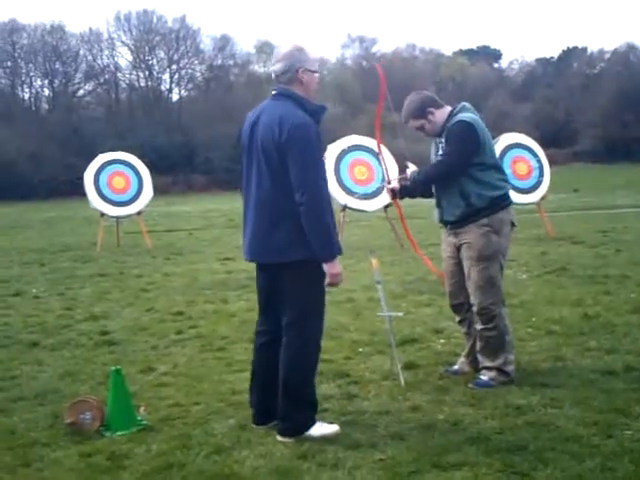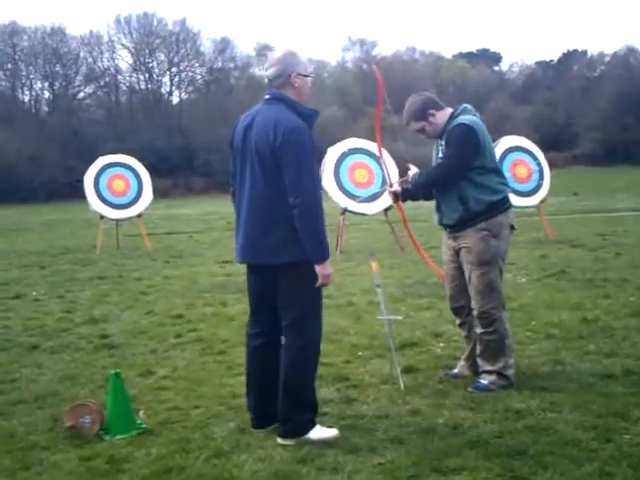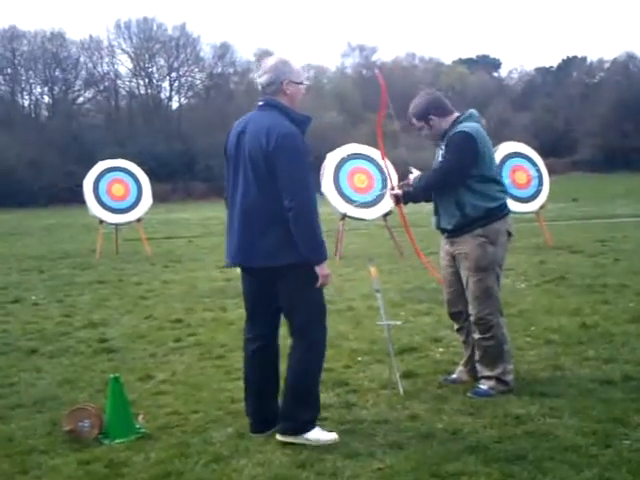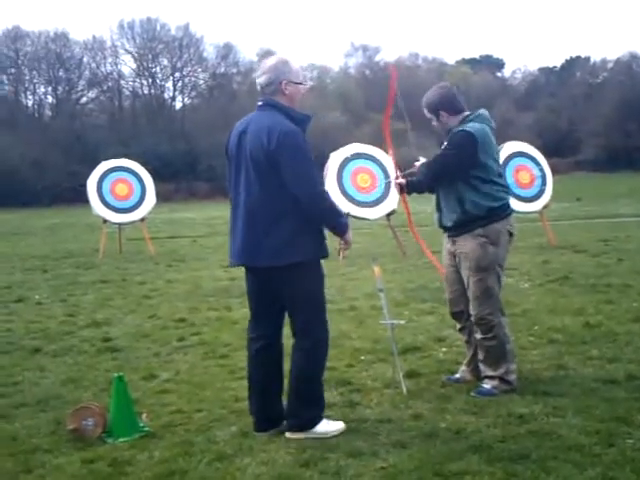
dt=0.2s
person 1, frame 1
left shoulder: (256, 117)
right shoulder: (298, 123)
right elbow: (311, 195)
right wrist: (329, 253)
left hip: (264, 241)
right hip: (296, 246)
left knee: (270, 326)
right knee: (301, 332)
left ankle: (264, 409)
right ankle: (295, 421)
person 1, frame 2
left shoulder: (246, 121)
right shoulder: (292, 126)
left elbow: (237, 184)
right elbow: (304, 198)
right wrist: (320, 255)
left hip: (256, 245)
right hip: (290, 248)
left knee: (263, 329)
right knee: (301, 334)
left ankle: (263, 412)
right ankle: (295, 424)
person 1, frame 3
left shoulder: (239, 129)
right shoulder: (284, 133)
left elbow: (232, 189)
right elbow: (299, 202)
right wrist: (318, 256)
left hip: (249, 250)
right hip: (286, 252)
left knee: (259, 334)
right knee: (309, 333)
left ankle: (262, 417)
right ankle: (296, 423)
person 1, frame 4
left shoulder: (240, 129)
right shoulder: (285, 132)
right elbow: (310, 193)
right wrist: (341, 226)
left hip: (253, 249)
right hip: (292, 251)
left knee: (263, 333)
right knee: (311, 334)
left ankle: (266, 416)
right ankle: (303, 419)
person 2, frame 1
left shoulder: (464, 126)
right shoulder: (445, 133)
left elbow: (445, 170)
right elbow: (436, 180)
left wrist: (413, 177)
right wrist: (403, 188)
left hip: (484, 222)
right hip: (456, 224)
left knee: (485, 300)
right knee: (459, 298)
left ankle: (498, 367)
right ankle: (474, 357)
person 2, frame 2
left shoulder: (464, 128)
right shoulder: (447, 135)
left elbow: (445, 174)
right elbow: (438, 181)
left wrist: (414, 180)
right wrist: (406, 190)
left hip: (484, 225)
right hip: (457, 227)
left knee: (485, 303)
right knee: (460, 301)
left ankle: (498, 370)
right ankle: (473, 361)
person 2, frame 3
left shoulder: (465, 136)
right shoulder: (451, 137)
left elbow: (443, 178)
right elbow: (441, 183)
left wrist: (415, 183)
right wrist: (408, 193)
left hip: (481, 232)
right hip: (456, 232)
left knee: (483, 309)
right knee: (458, 307)
left ankle: (497, 376)
right ankle: (472, 366)
person 2, frame 4
left shoulder: (469, 135)
right shoulder: (463, 134)
left elbow: (436, 172)
right elbow: (445, 176)
left wrist: (414, 175)
right wrist: (412, 182)
left hip: (483, 231)
right hip: (460, 231)
left knee: (484, 309)
right knee: (460, 306)
left ankle: (500, 375)
right ankle: (475, 366)
